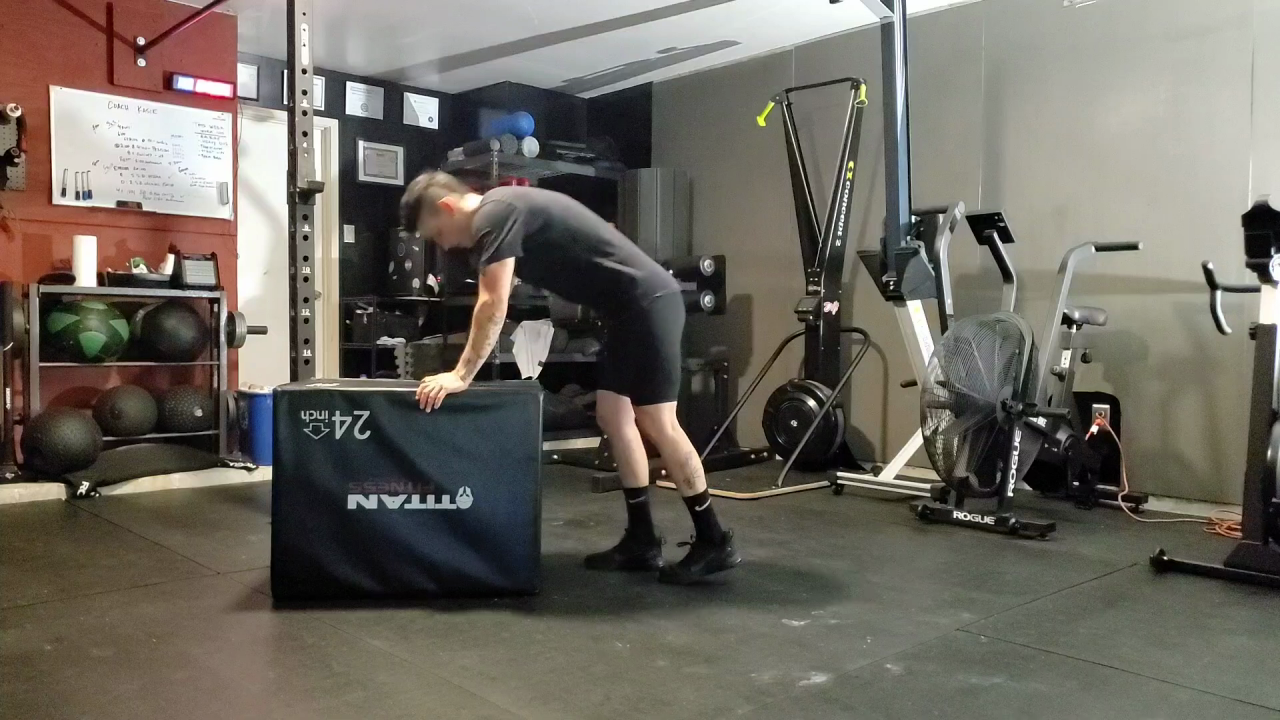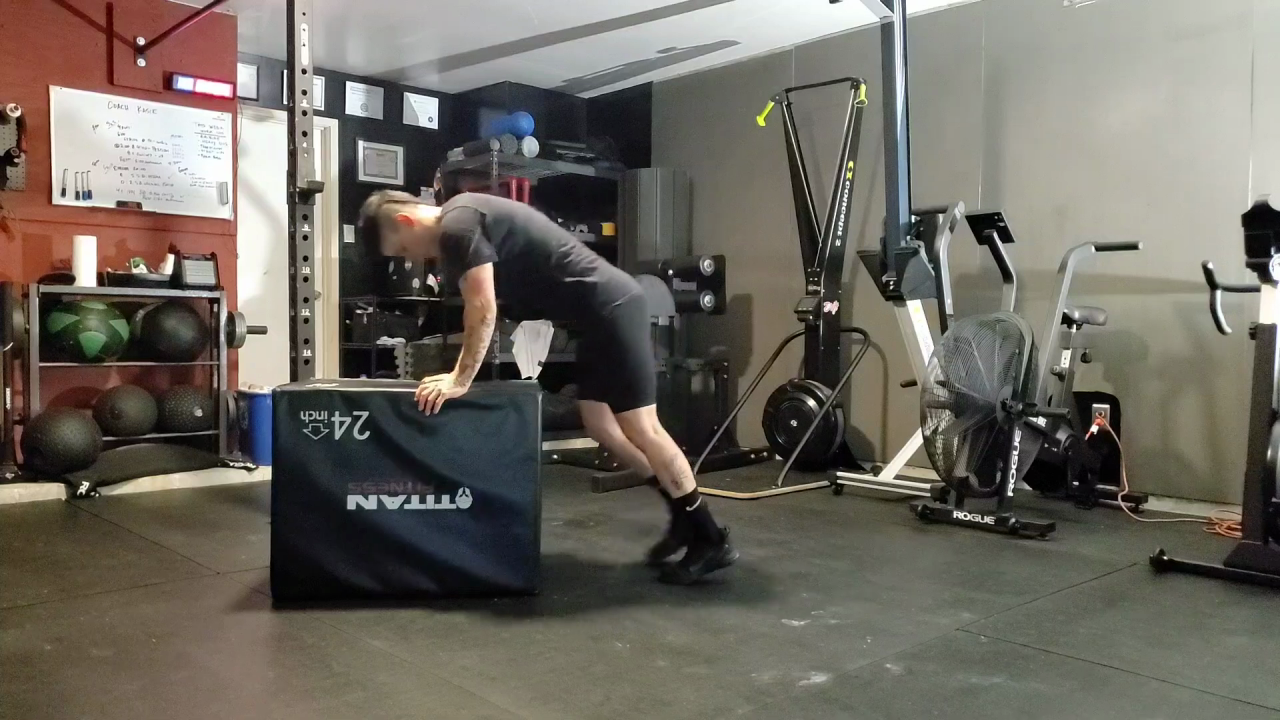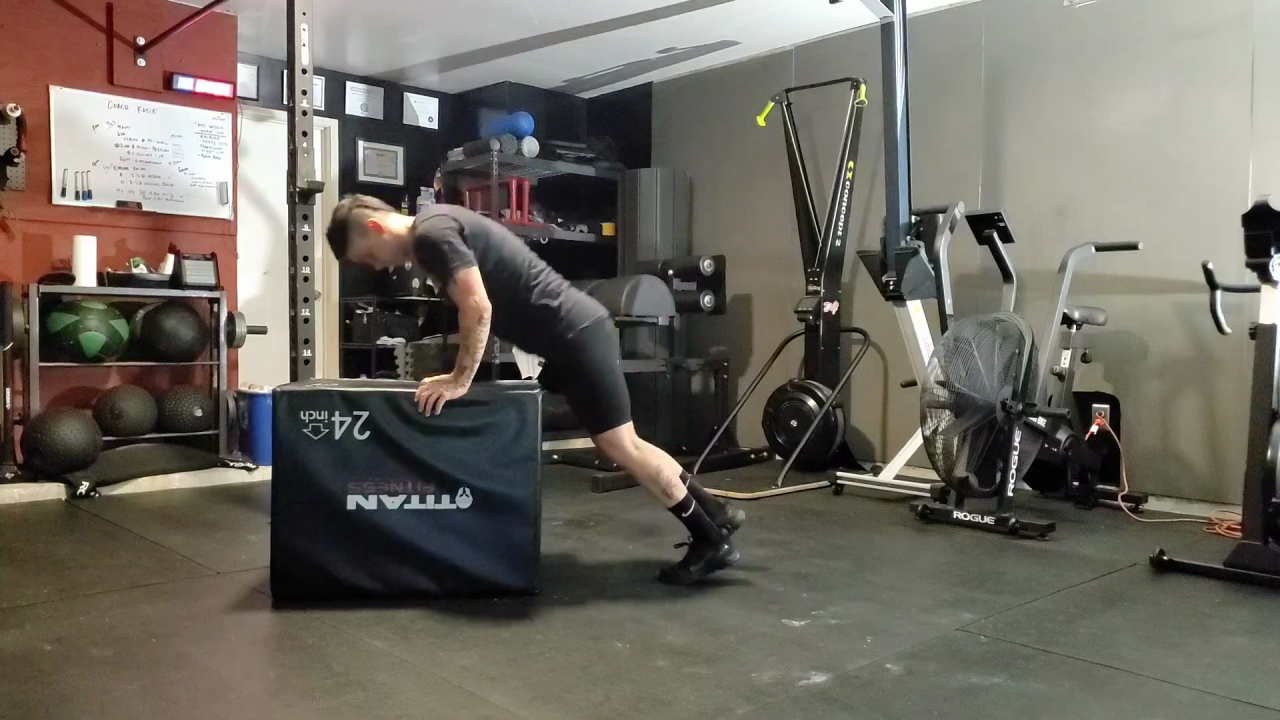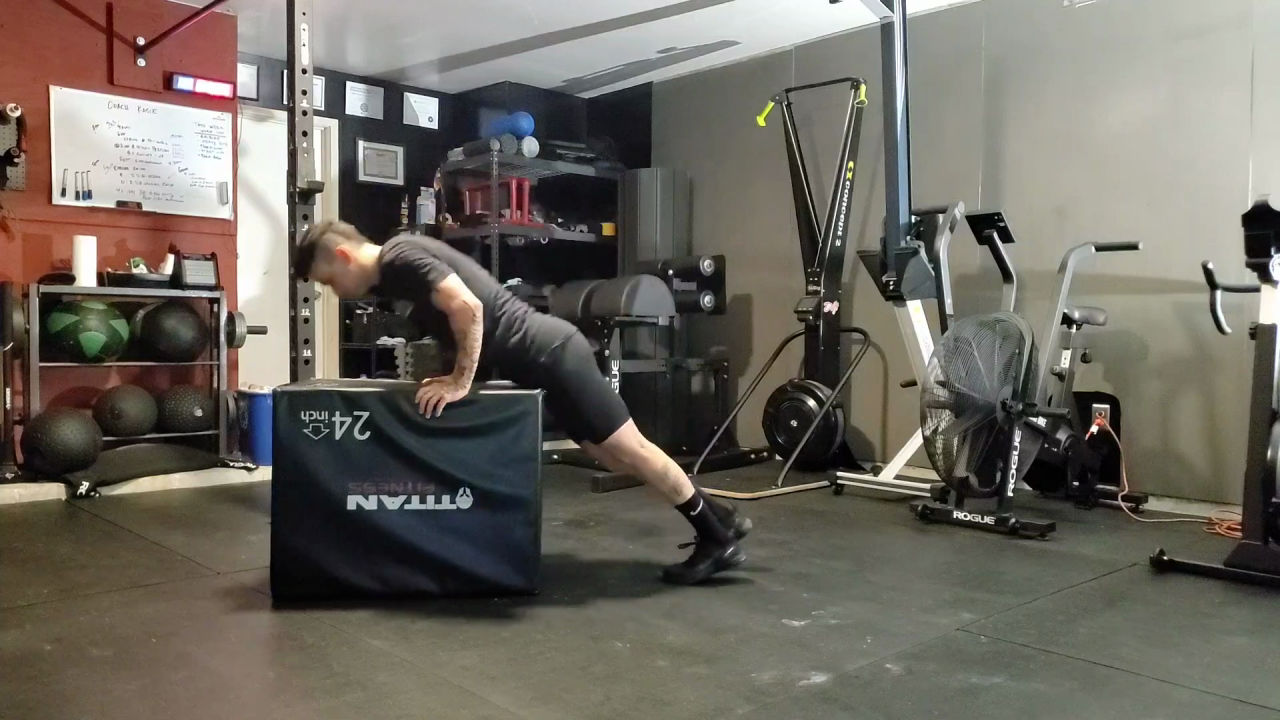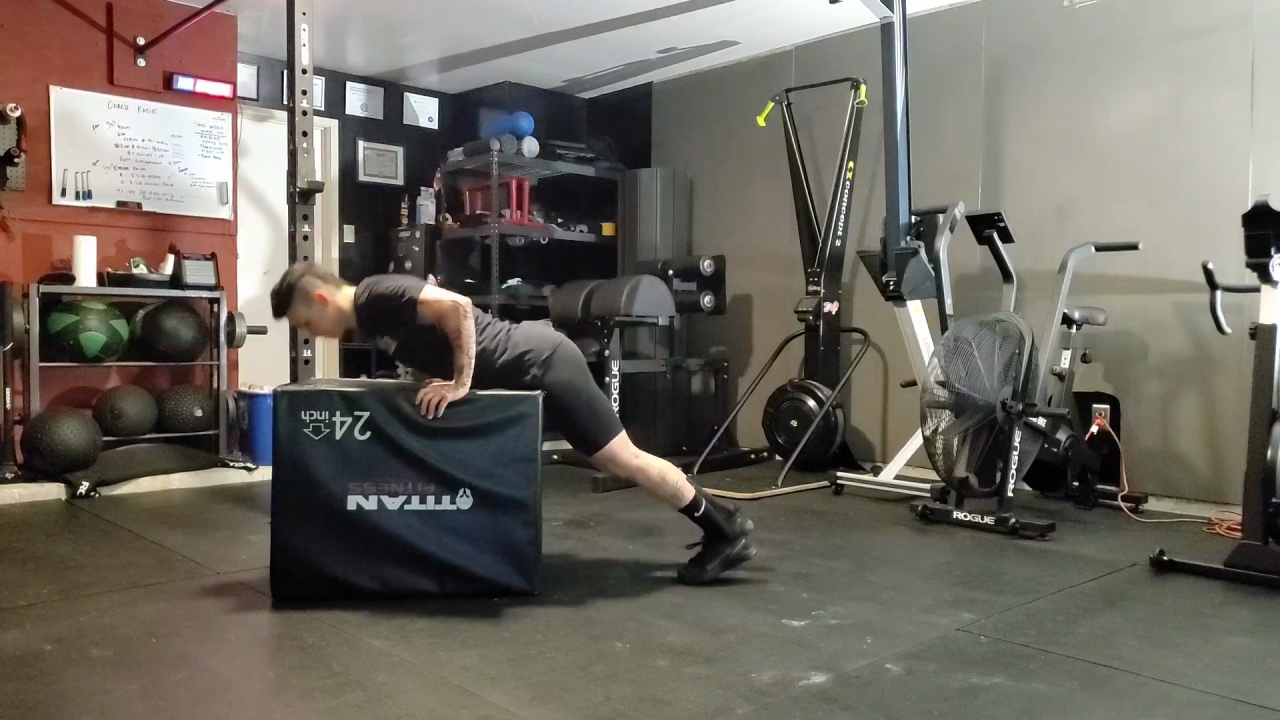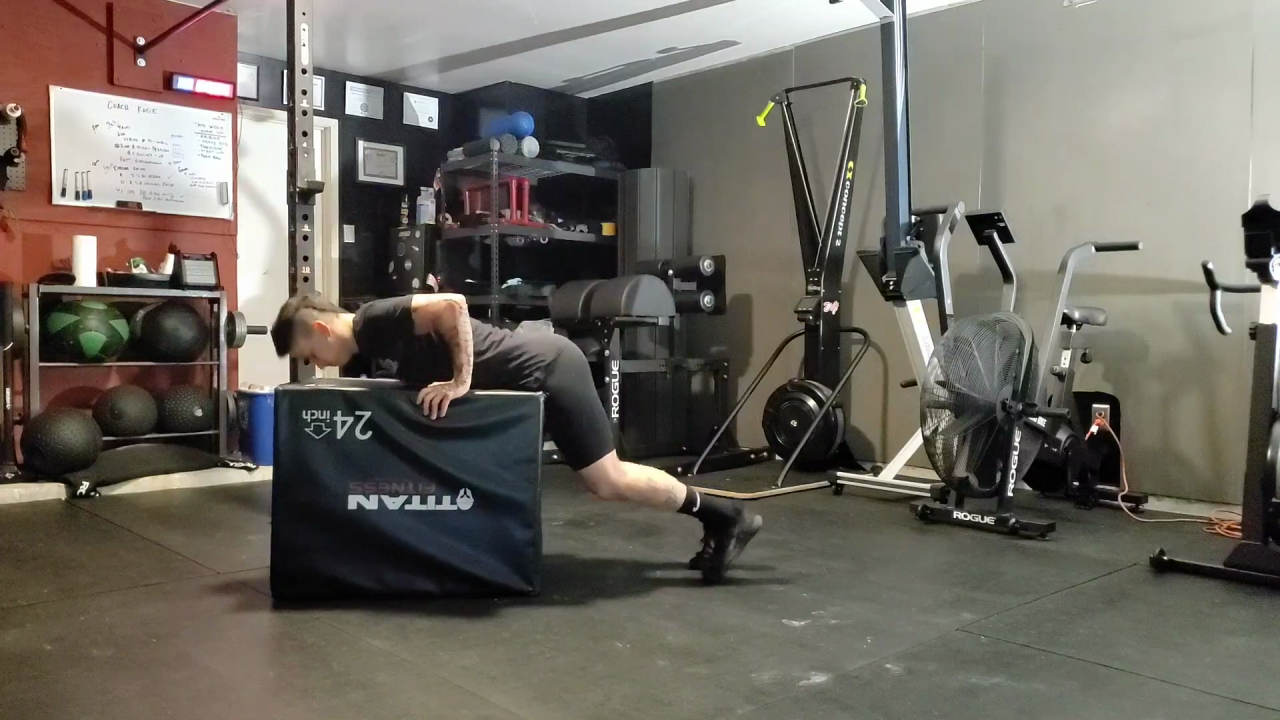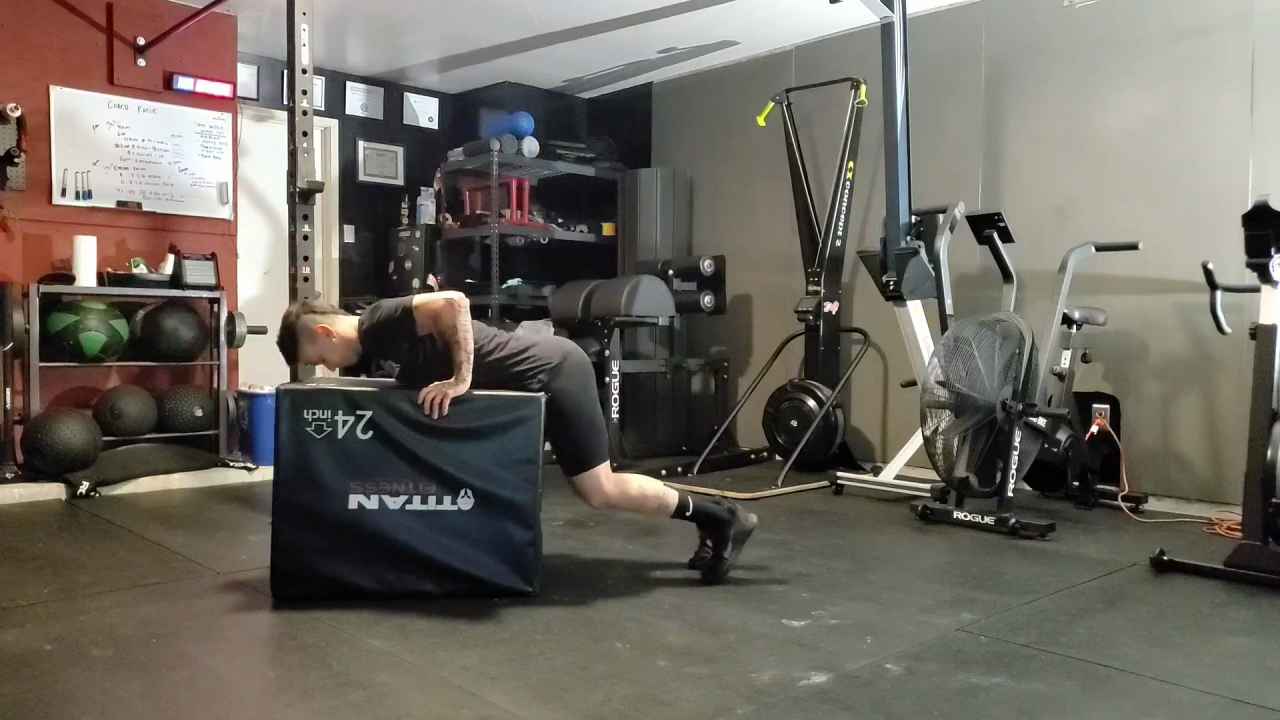
dt=0.2s
person 1, frame 1
left shoulder: (495, 214)
right shoulder: (503, 212)
left elbow: (492, 306)
right elbow: (493, 304)
left wrist: (461, 375)
right wrist: (465, 368)
left hip: (647, 300)
right hip: (628, 306)
left knee: (657, 424)
right knee: (612, 417)
left ankle: (715, 542)
right ankle: (641, 539)
person 1, frame 2
left shoulder: (457, 222)
right shoulder: (465, 218)
left elbow: (482, 309)
right elbow: (487, 307)
left wrist: (461, 380)
right wrist: (461, 372)
left hip: (612, 306)
right hip: (601, 312)
left knee: (639, 428)
right knee: (600, 424)
left ankle: (710, 539)
right ankle: (684, 517)
person 1, frame 3
left shoulder: (432, 231)
right shoulder: (434, 231)
left elbow: (477, 309)
right elbow: (474, 310)
left wrist: (459, 380)
right wrist: (458, 374)
left hip: (575, 330)
right hip: (574, 328)
left knee: (620, 445)
right knee: (614, 444)
left ankle: (710, 540)
right ankle: (711, 510)
person 1, frame 4
left shoulder: (400, 257)
right shoulder: (397, 266)
left elbow: (467, 310)
left wrist: (460, 382)
right wrist: (455, 376)
left hip: (548, 353)
right hip: (546, 350)
left knee: (626, 447)
right knee: (611, 452)
left ankle: (718, 538)
right ankle: (720, 518)
person 1, frame 5
left shoulder: (374, 296)
right shoulder: (374, 311)
left elbow: (457, 309)
left wrist: (460, 384)
right wrist: (444, 379)
left hip: (540, 364)
right hip: (535, 362)
left knee: (621, 457)
right knee: (615, 460)
left ankle: (725, 531)
right ankle: (719, 523)
person 1, frame 6
left shoulder: (373, 321)
right shoulder: (376, 338)
left elbow: (452, 307)
left wrist: (460, 382)
right wrist: (445, 380)
left hip: (545, 370)
right hip: (541, 368)
left knee: (607, 479)
right knee: (606, 476)
left ankle: (729, 517)
right ankle: (717, 519)
person 1, frame 7
left shoulder: (377, 323)
right shoulder: (380, 346)
left elbow: (452, 304)
left wrist: (461, 380)
left hip: (552, 373)
right hip: (546, 372)
left knee: (599, 490)
right knee: (598, 486)
left ankle: (723, 519)
right ankle: (711, 519)
